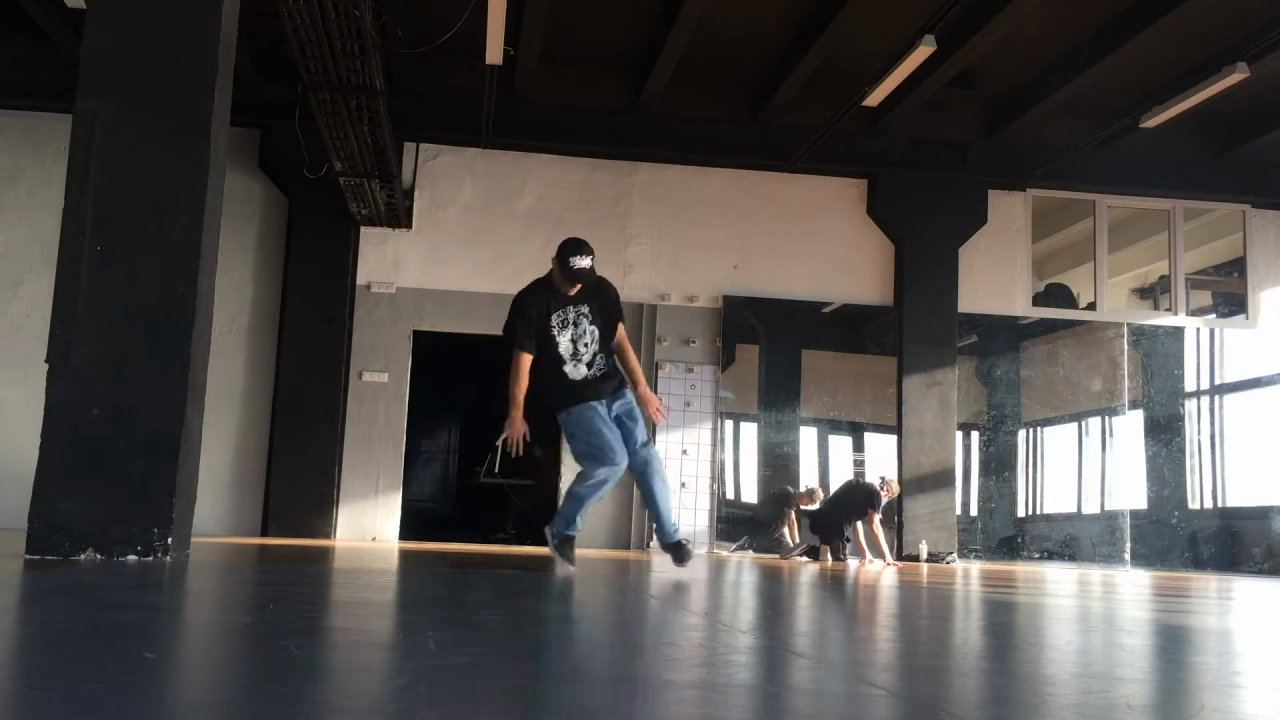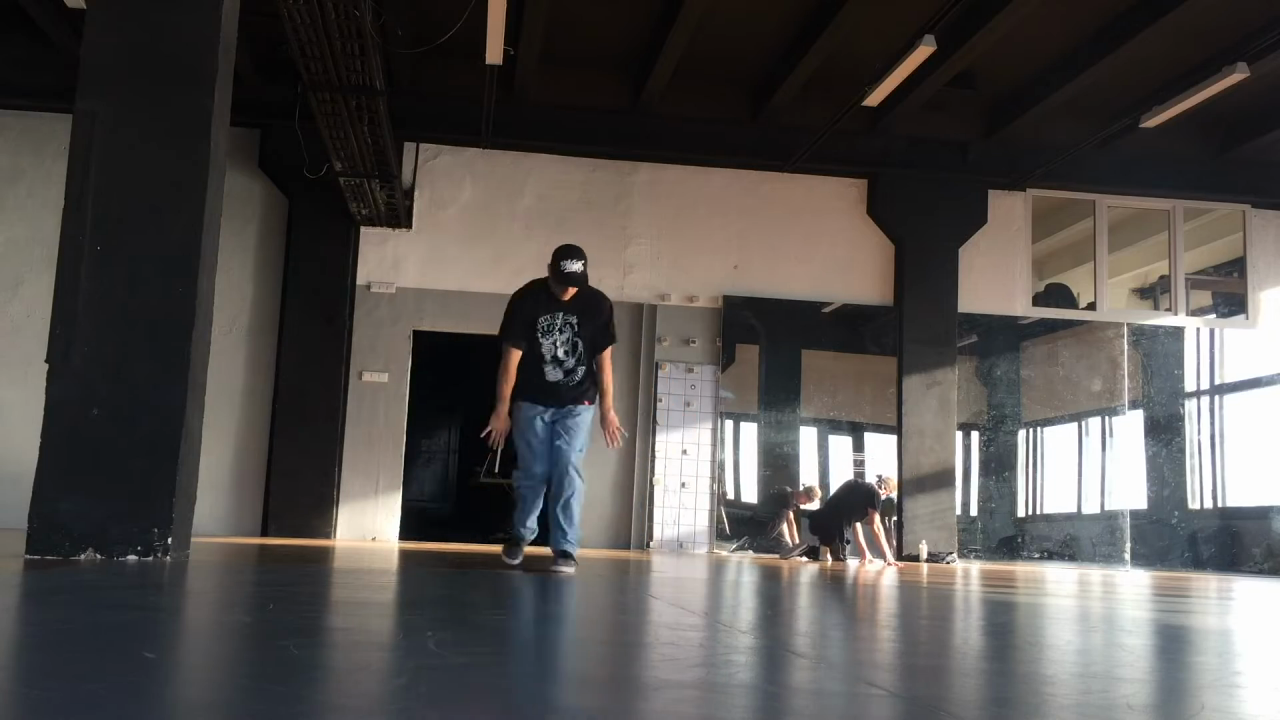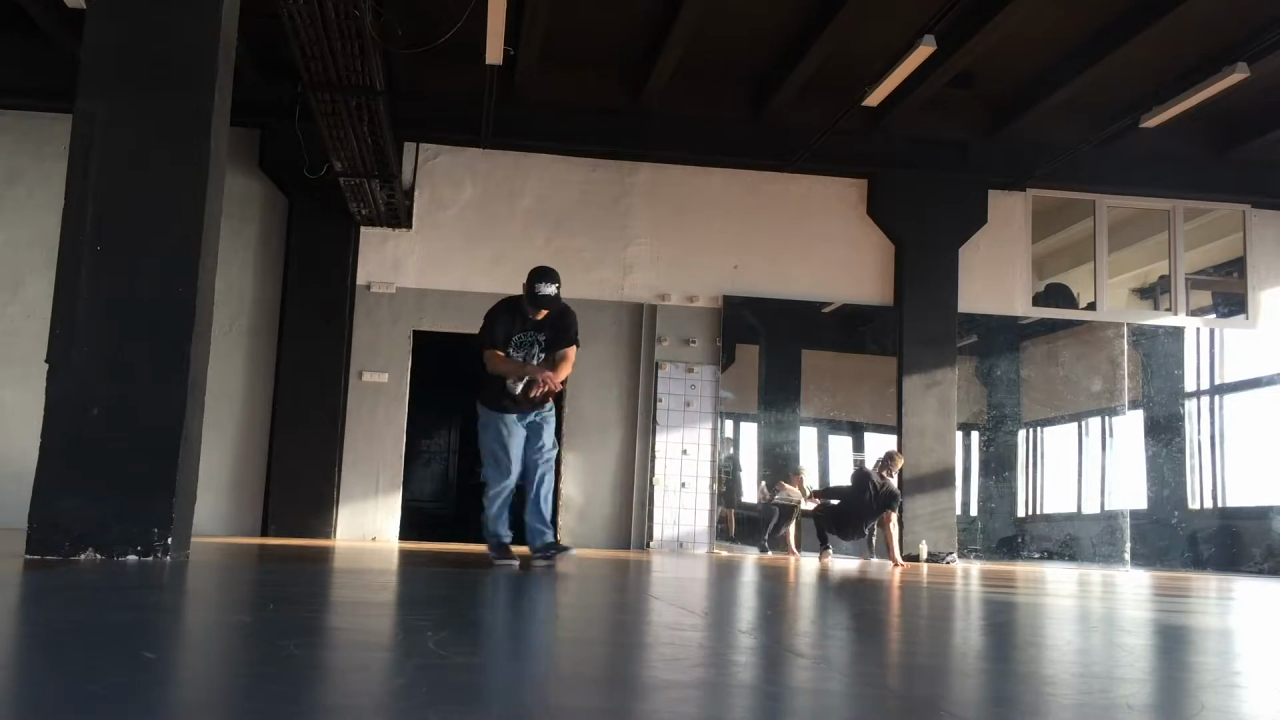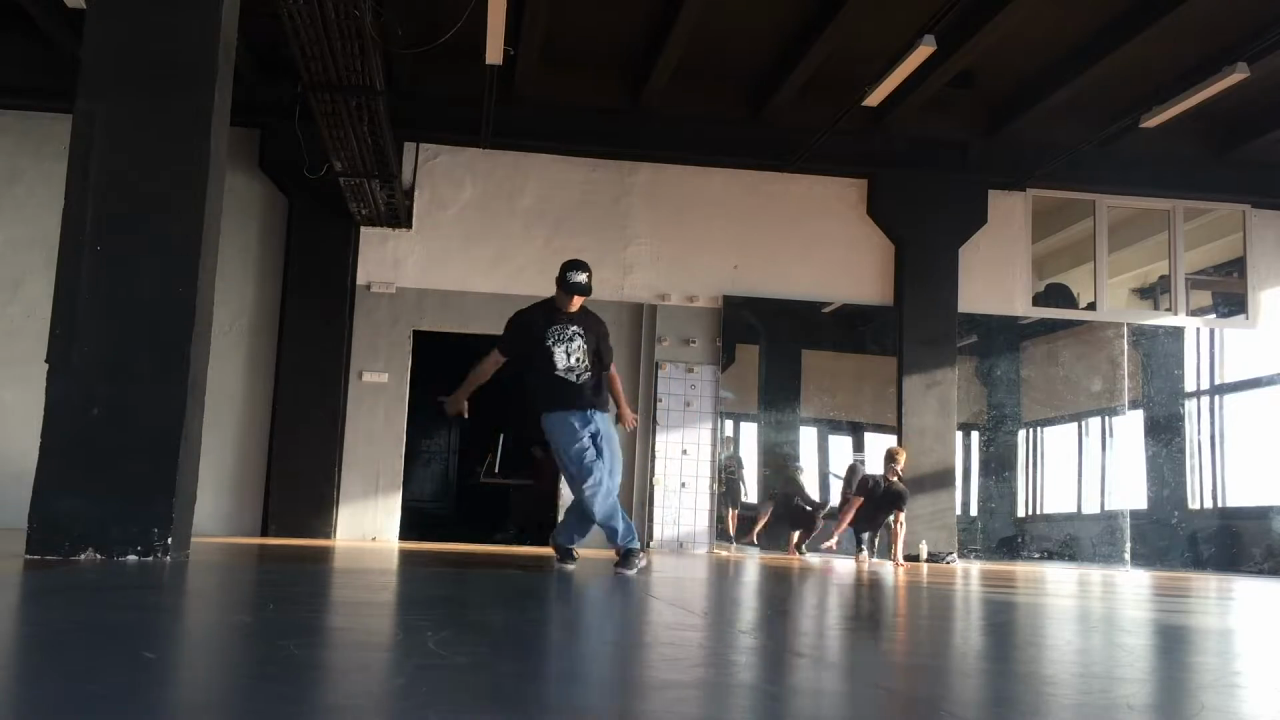
dt=0.7s
person 1, frame 1
left shoulder: (602, 291)
right shoulder: (530, 302)
left elbow: (620, 341)
right elbow: (522, 362)
left wrist: (642, 388)
right wrist: (516, 414)
left hip: (615, 392)
right hip: (575, 402)
left knee: (644, 457)
right knee: (611, 459)
left ankle: (669, 536)
right ankle: (563, 529)
person 1, frame 2
left shoulder: (598, 305)
right shoulder: (526, 301)
left elbow: (603, 360)
right elbow: (510, 359)
left wrist: (607, 410)
right wrist: (502, 410)
left hip: (577, 404)
right hip: (533, 402)
left knee: (566, 469)
right knee: (534, 471)
left ankle: (564, 548)
right ankle: (522, 535)
person 1, frame 3
left shoulder: (564, 317)
right shoulder: (500, 314)
left elbow: (566, 360)
right elbow: (493, 362)
left wrist: (551, 378)
right wrist: (531, 370)
left hip: (539, 407)
right hip: (500, 406)
left knee: (541, 469)
right knee: (504, 472)
left ankle: (542, 543)
right ankle: (497, 540)
person 1, frame 4
left shoulder: (596, 323)
right shoulder: (530, 318)
left elbow: (610, 369)
right elbow: (496, 357)
left wrist: (623, 407)
right wrist: (462, 391)
left hip: (597, 413)
right hip: (560, 413)
left knee: (606, 485)
right knee: (593, 482)
left ankle: (565, 541)
right ankle: (628, 544)
